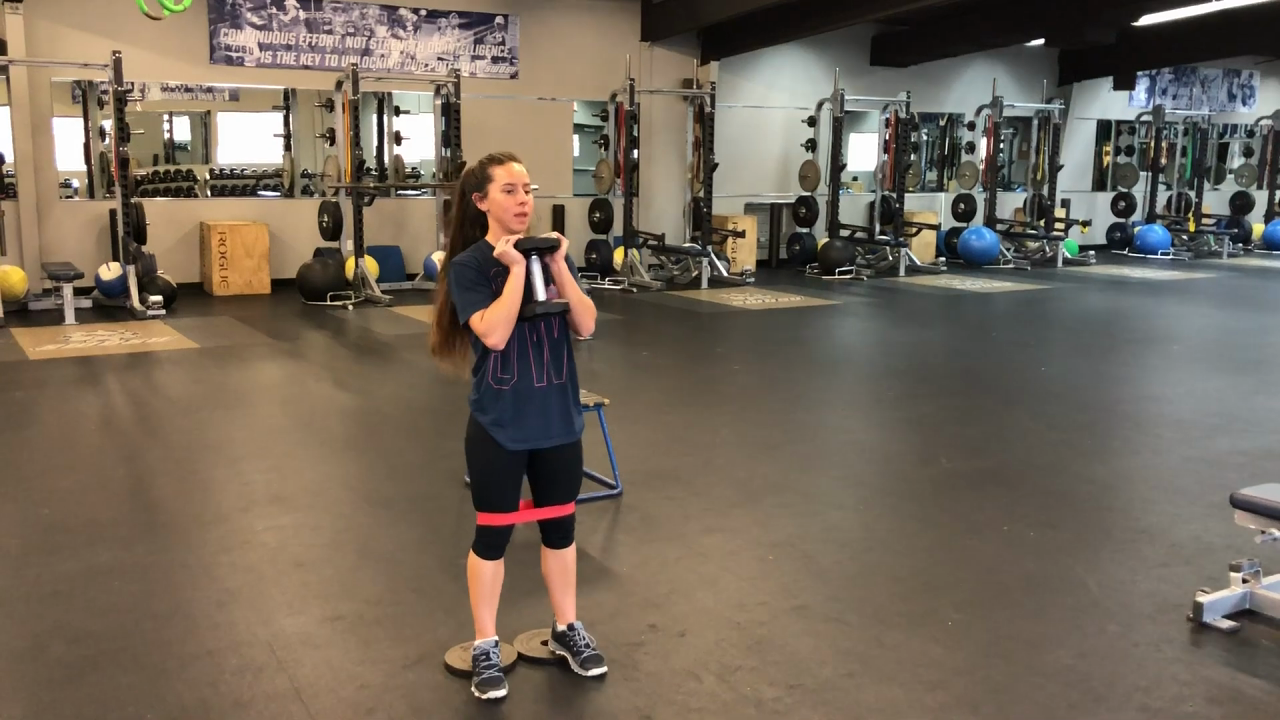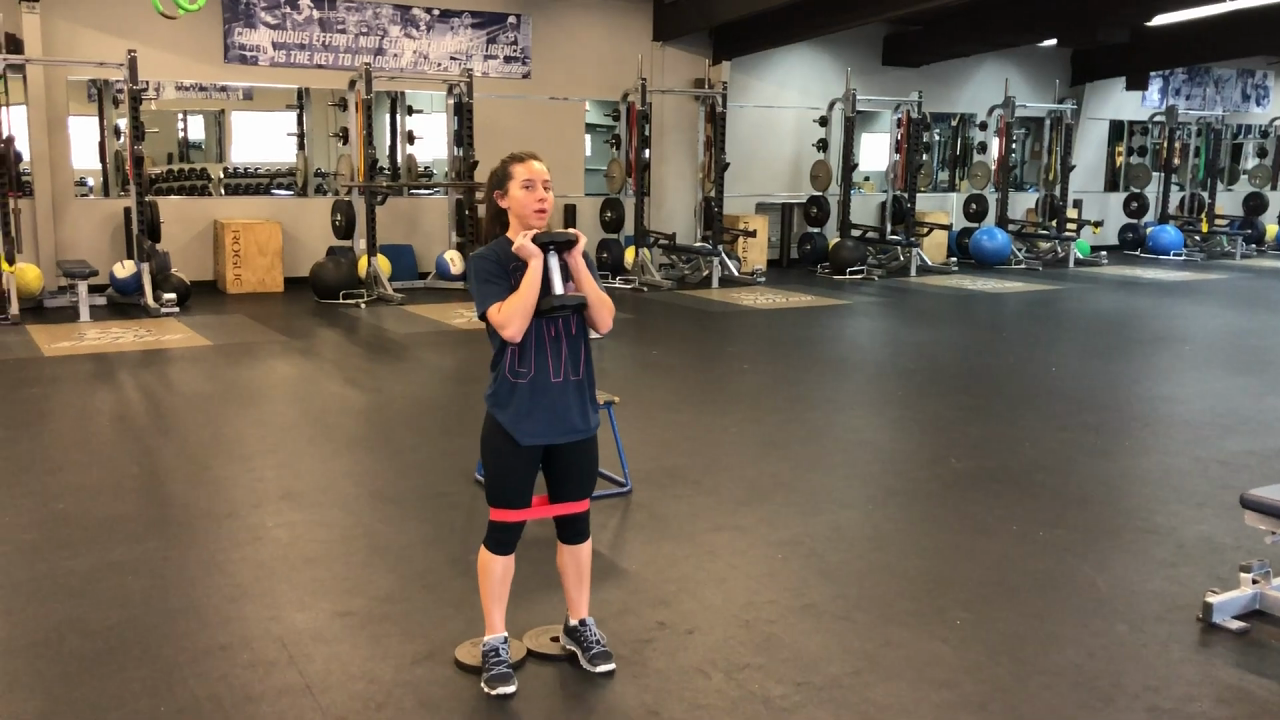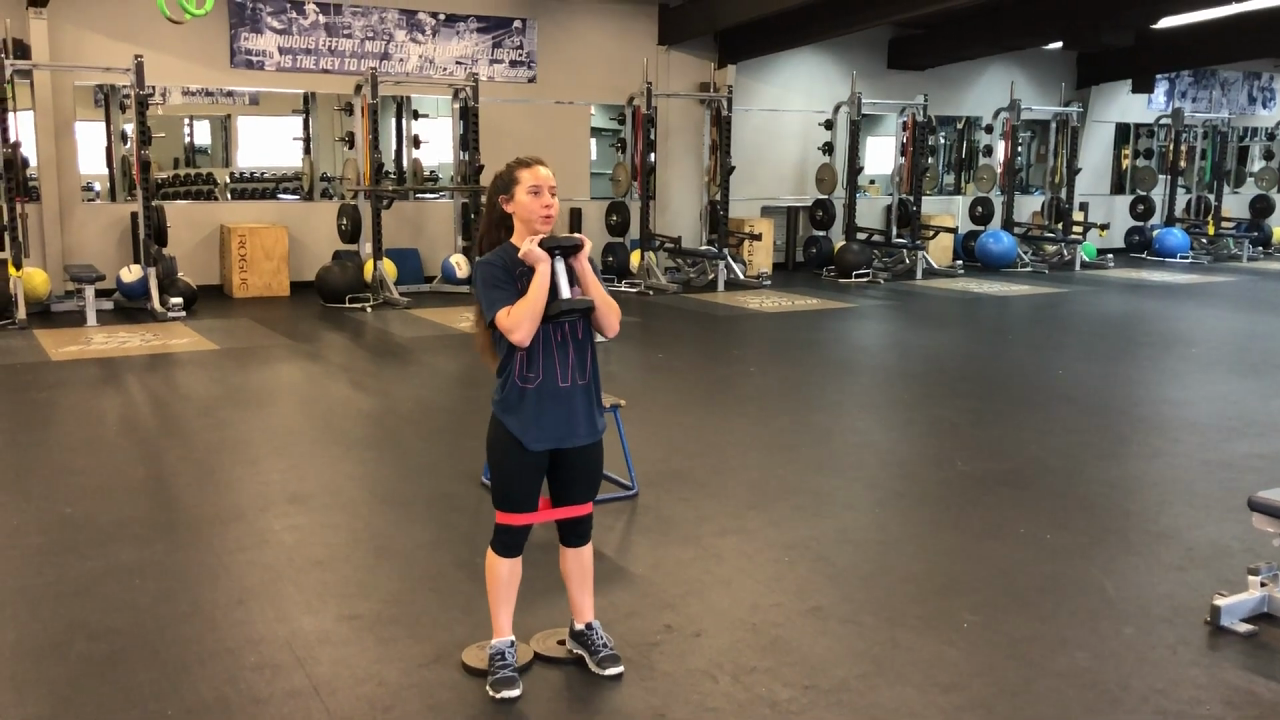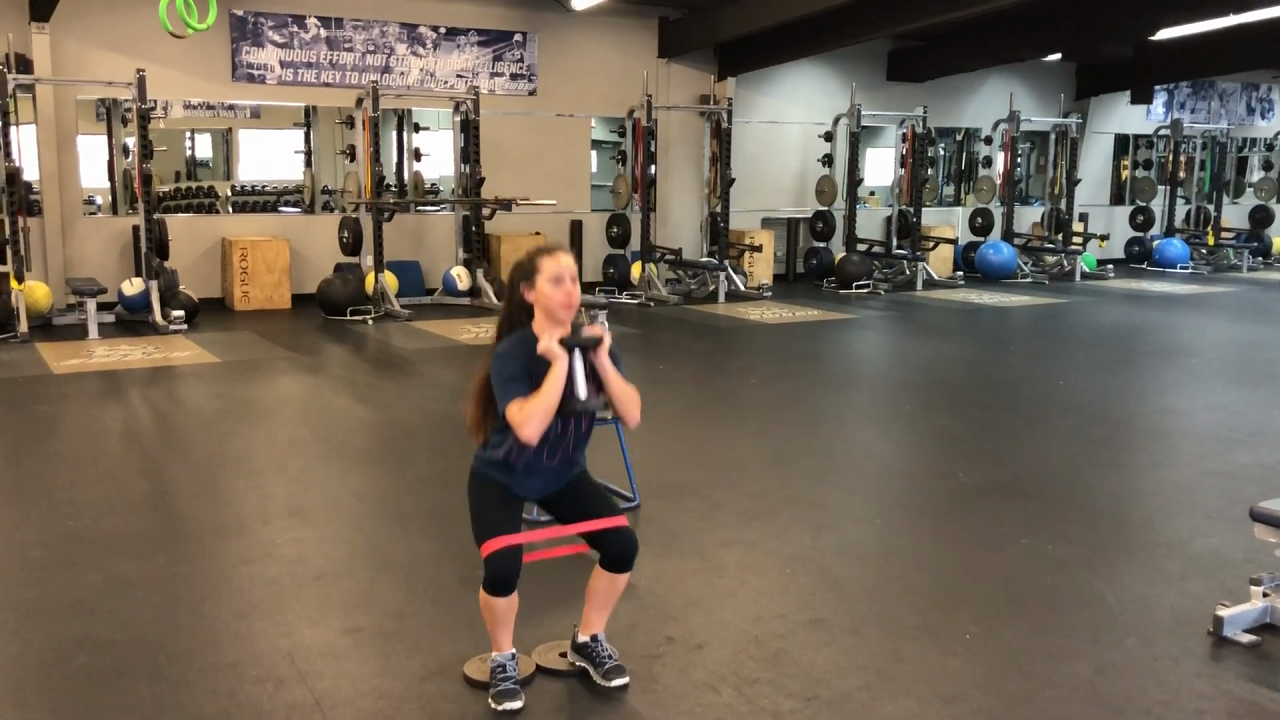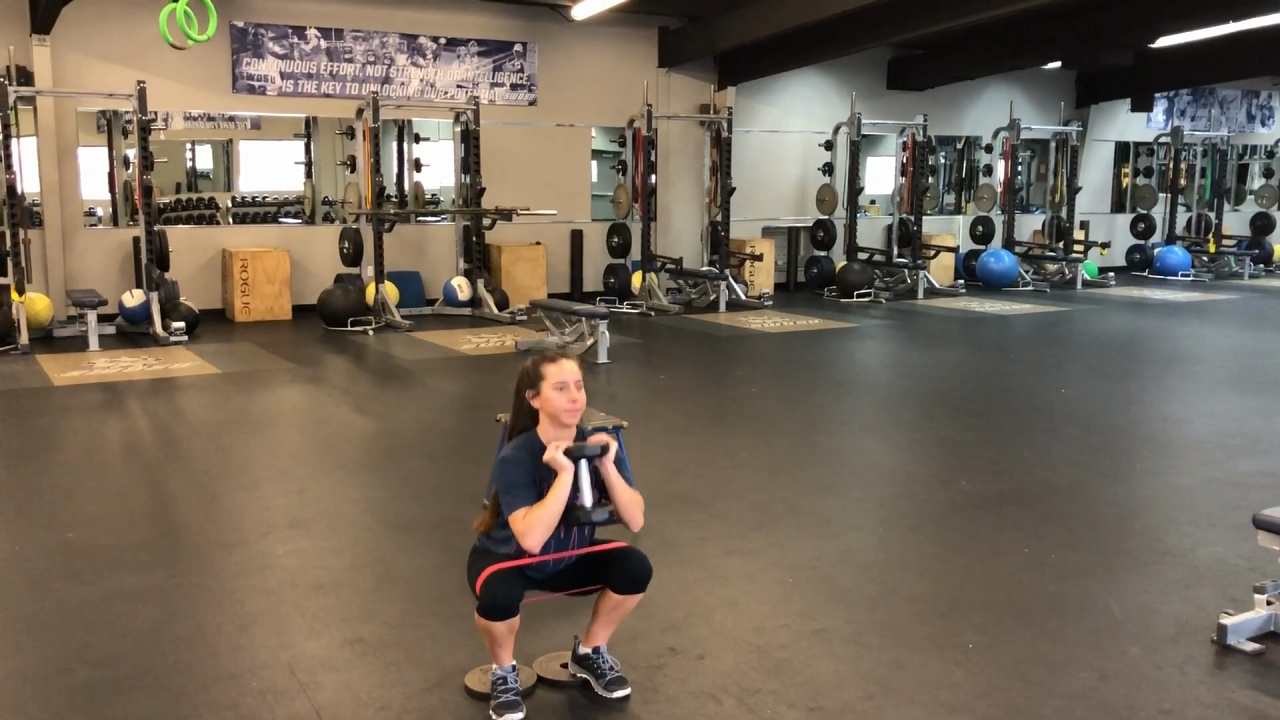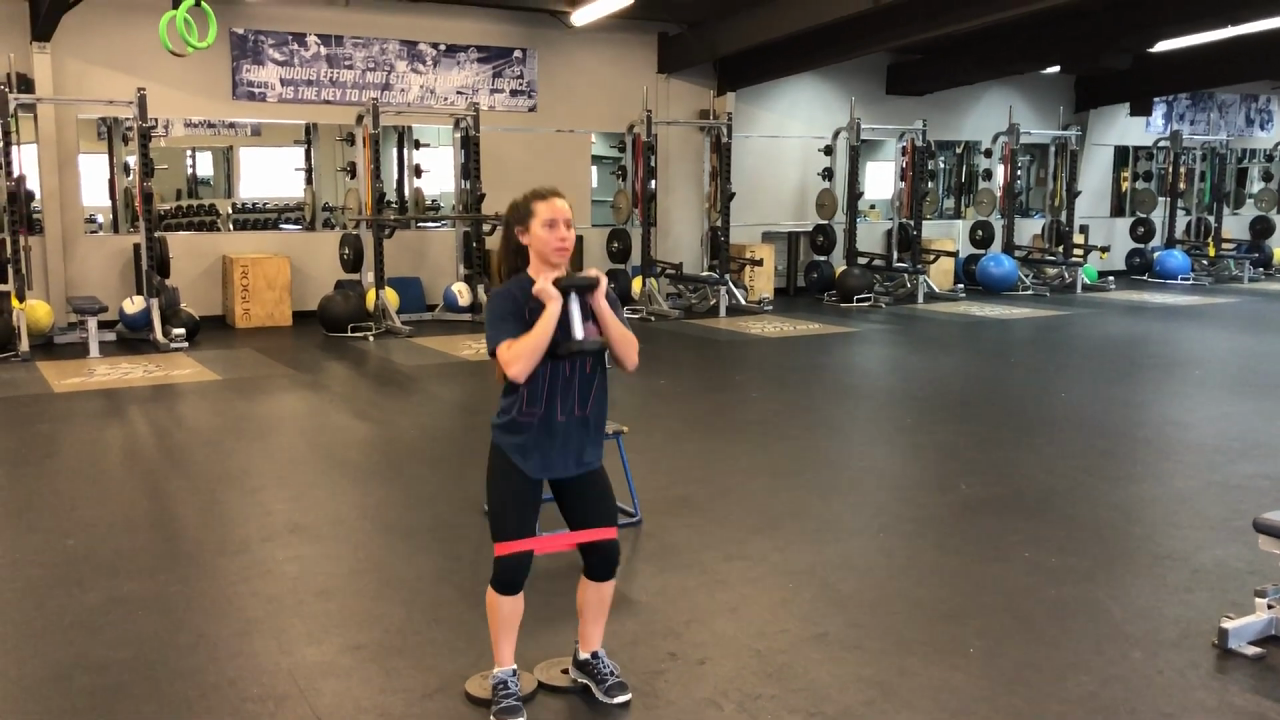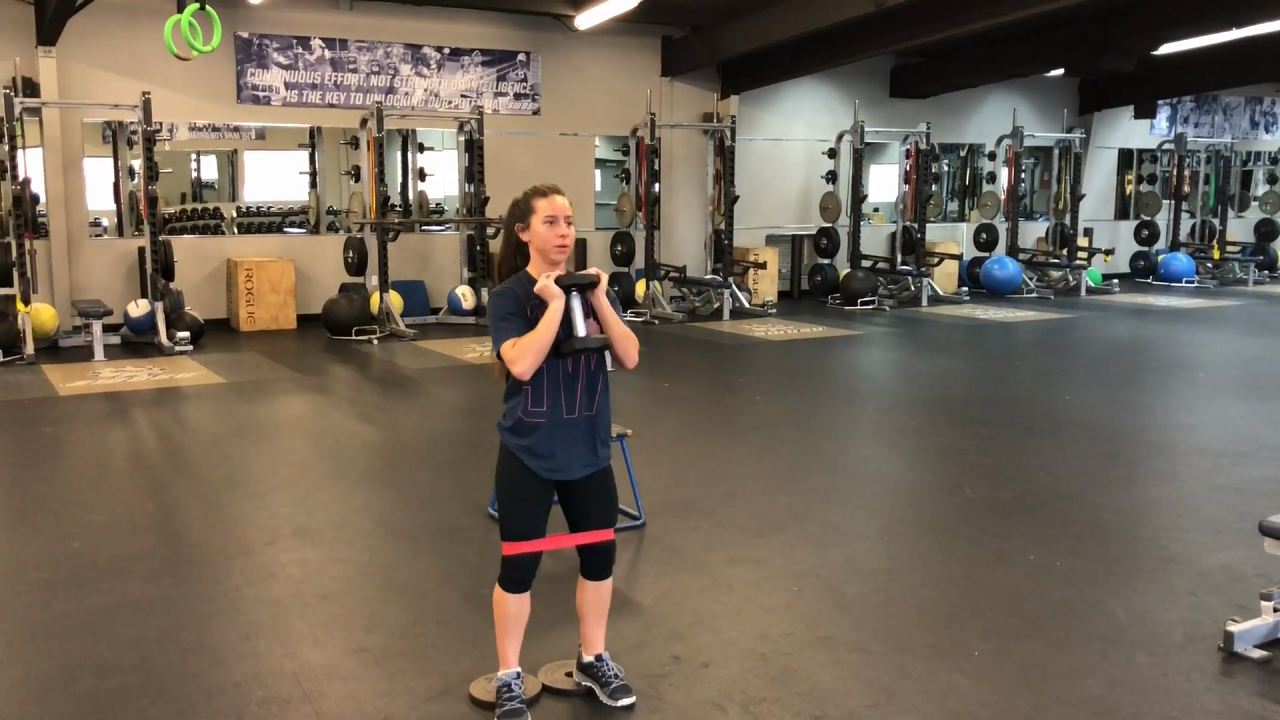
dt=0.5s
person 1, frame 1
left shoulder: (550, 252)
right shoulder: (469, 265)
left elbow: (586, 326)
right elbow: (494, 334)
left wrist: (558, 266)
right wrist: (516, 268)
left hip: (559, 419)
right hip: (499, 426)
left knee: (560, 528)
right knee: (494, 534)
left ankle: (567, 629)
right ankle: (485, 646)
person 1, frame 2
left shoulder: (573, 250)
right shoulder: (488, 260)
left elbow: (604, 322)
right elbow: (510, 327)
left wrist: (574, 262)
right wrist: (535, 263)
left hip: (574, 415)
right hip: (514, 420)
left knee: (575, 523)
right knee: (505, 528)
left ankle: (579, 624)
right ankle: (495, 643)
person 1, frame 3
left shoulder: (574, 254)
right shoulder: (493, 266)
left elbow: (611, 326)
right elbow: (519, 331)
left wrist: (580, 266)
right wrist: (542, 267)
left hip: (580, 419)
right hip: (520, 425)
left knee: (576, 528)
right knee: (511, 532)
left ankle: (585, 629)
right ankle: (501, 646)
person 1, frame 4
left shoulder: (591, 342)
right shoulder: (511, 354)
left elbow: (632, 415)
right elbow: (528, 430)
left wrist: (602, 360)
right wrist: (558, 364)
left hip: (564, 475)
right hip: (502, 479)
left knee: (622, 545)
right knee: (503, 567)
left ankle: (588, 641)
right ankle: (503, 661)
person 1, frame 5
left shoulder: (597, 445)
right shoulder: (516, 458)
left elbow: (635, 521)
right elbow: (531, 540)
left wrist: (606, 468)
right wrist: (565, 473)
left hip: (567, 559)
right hip: (506, 556)
left knee: (636, 569)
right knee: (498, 598)
left ankle: (589, 652)
right ankle: (503, 672)
person 1, frame 6
left shoulder: (591, 289)
right shoulder: (508, 297)
left elbow: (630, 360)
right elbow: (516, 367)
left wrist: (597, 302)
right wrist: (552, 304)
left hip: (581, 452)
right hip: (519, 453)
left knee: (603, 556)
right knee: (512, 566)
left ankle: (589, 658)
right ankle: (504, 676)
person 1, frame 7
left shoulder: (591, 287)
right shoulder: (509, 296)
left elbow: (629, 358)
right elbow: (521, 364)
left wrist: (599, 300)
right wrist: (556, 303)
left hip: (588, 451)
right hip: (529, 454)
left knee: (599, 557)
right knee: (520, 566)
left ankle: (593, 661)
